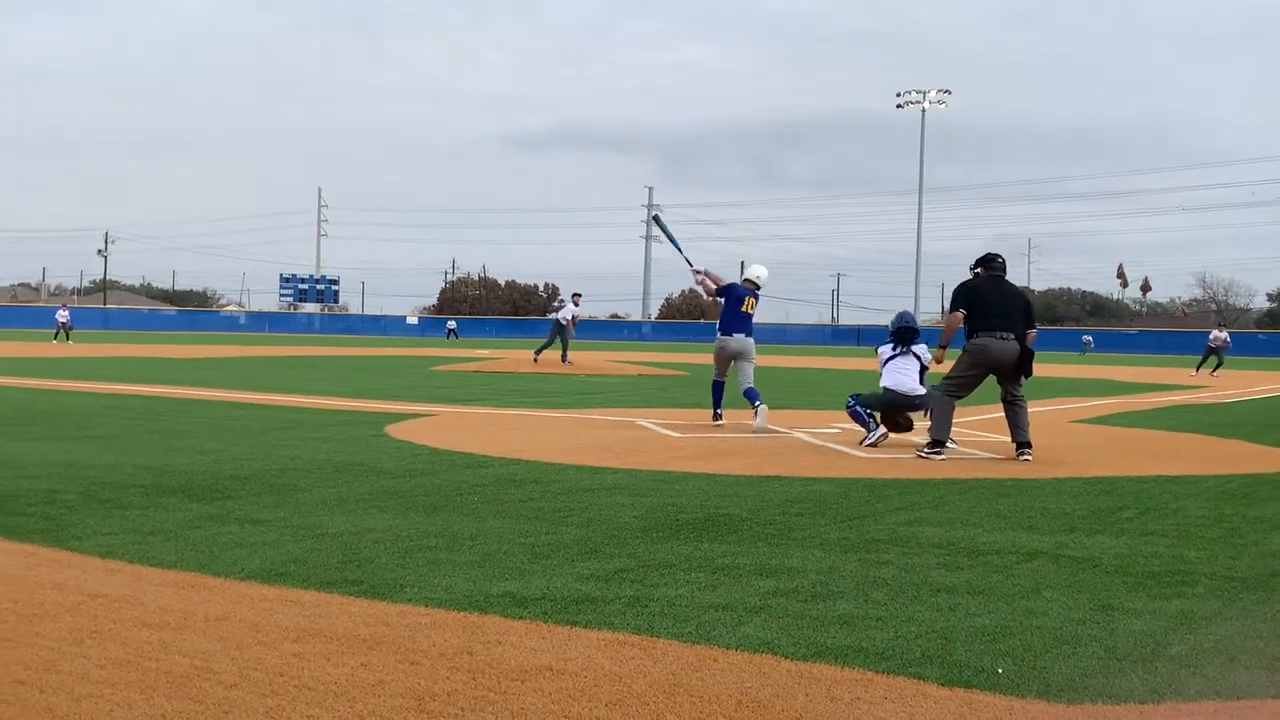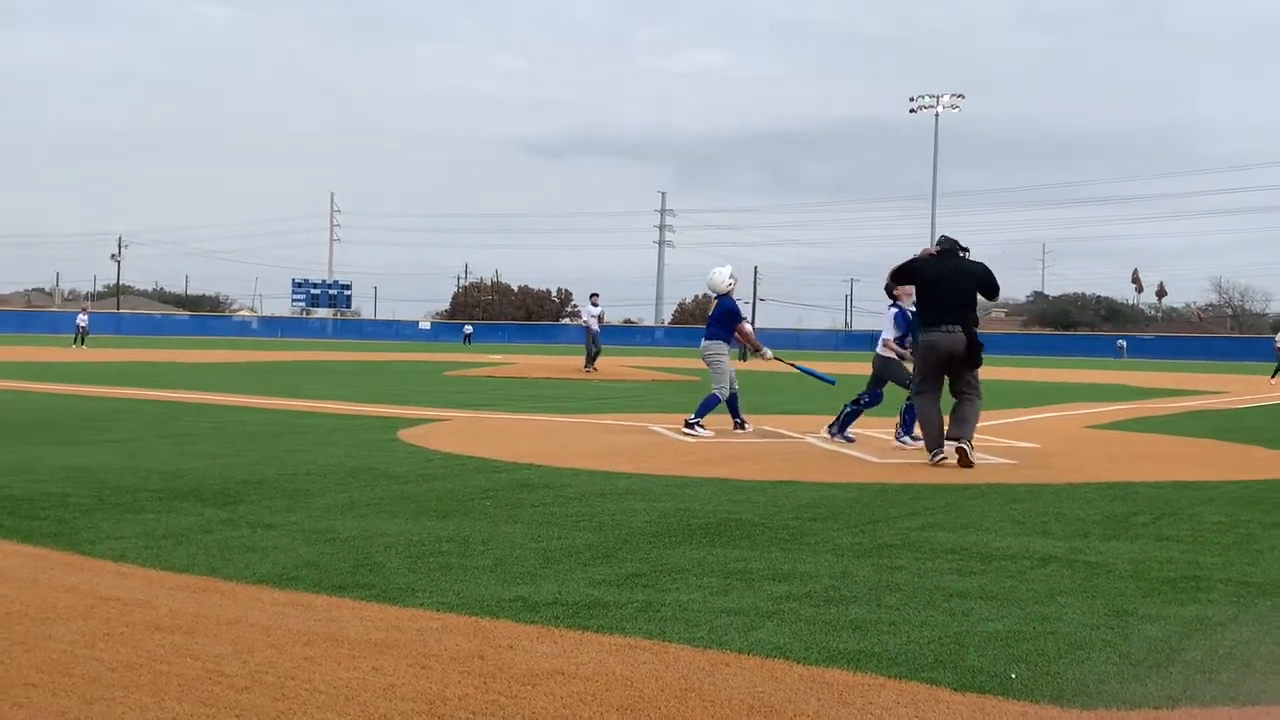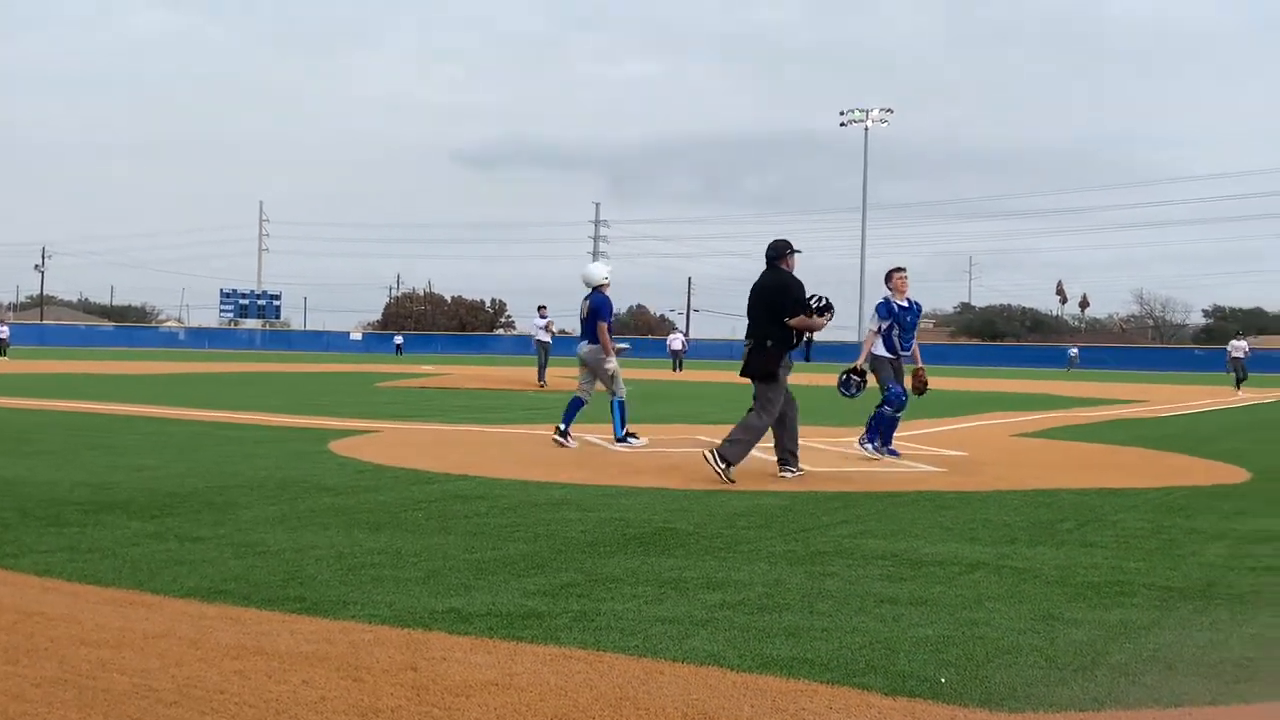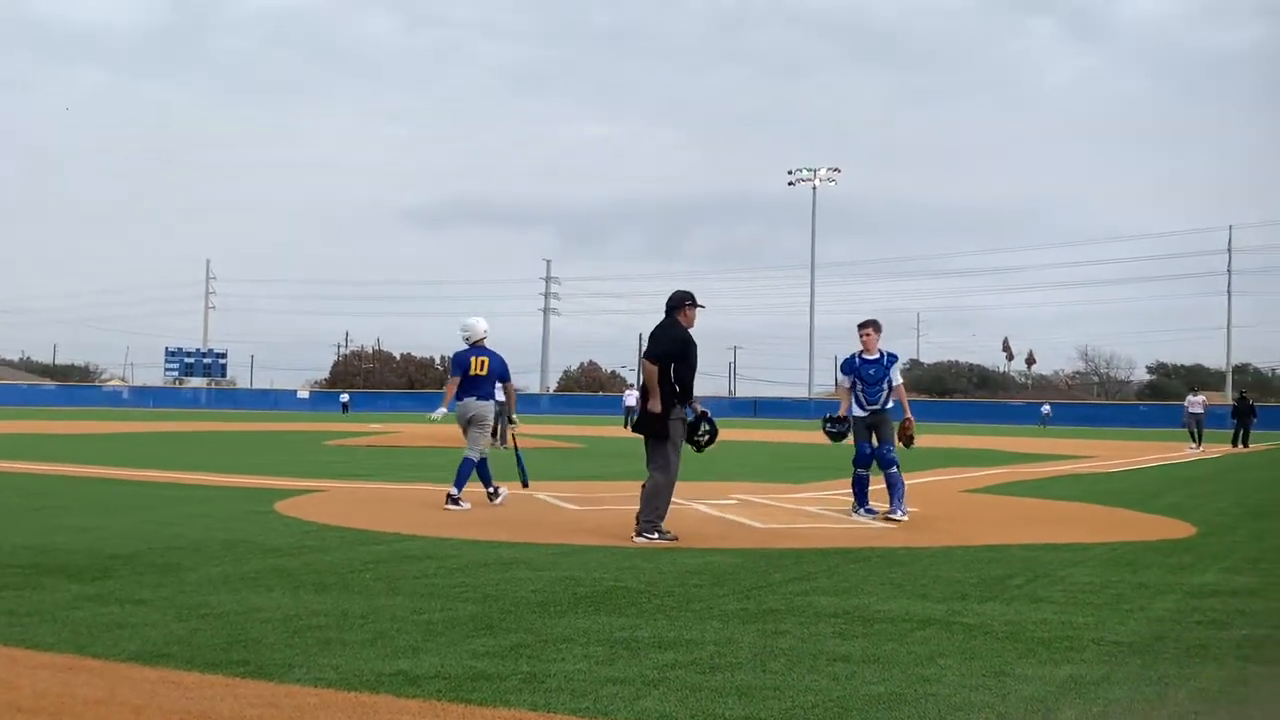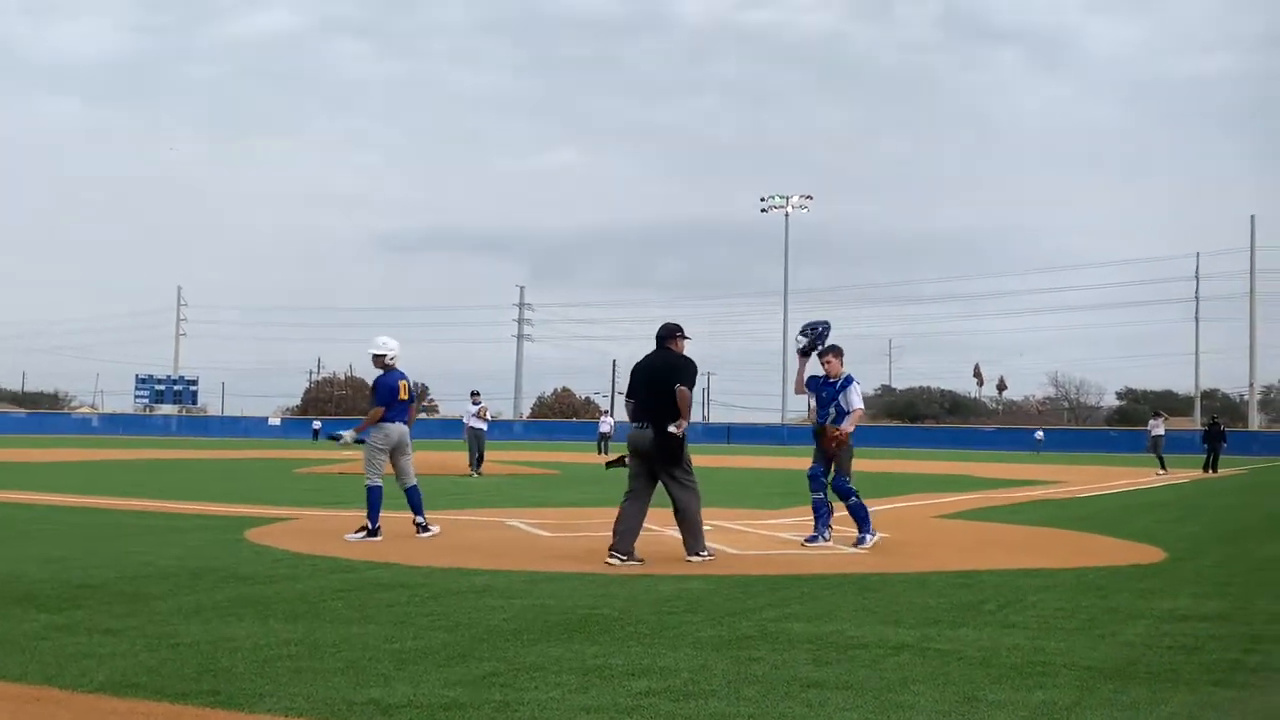
dt=0.7s
person 1, frame 1
left shoulder: (969, 287)
right shoulder: (1019, 294)
left elbow: (956, 317)
right elbow: (1030, 333)
left wrist: (942, 347)
right wrist: (1020, 354)
left hip: (981, 346)
right hip: (1013, 348)
left knee: (947, 391)
right knee: (1014, 397)
left ankle: (937, 445)
right ankle: (1023, 447)
person 1, frame 2
left shoulder: (922, 267)
right shoulder: (976, 268)
left elbow: (892, 277)
right elbow: (994, 295)
left hip: (930, 339)
right hip: (963, 339)
left knee: (925, 394)
right knee: (969, 395)
left ankle: (936, 448)
right ankle: (962, 439)
person 1, frame 3
left shoulder: (761, 283)
right shoulder: (790, 282)
right elbow: (795, 320)
left wrist: (807, 321)
right wrist: (817, 324)
left hip: (758, 353)
right hip: (773, 356)
left knee: (786, 408)
right knee: (764, 412)
left ankle: (789, 464)
right ankle: (722, 456)
person 1, frame 4
left shoulder: (670, 332)
right shoulder: (673, 332)
right elbow: (648, 362)
left wrist: (691, 402)
right wrist: (654, 399)
left hip: (664, 410)
right hip: (665, 411)
left knee: (661, 469)
right knee: (663, 470)
left ankle: (647, 523)
right ankle: (648, 529)
person 1, frame 5
left shoulder: (642, 364)
right shoulder: (683, 363)
left elbow: (630, 403)
right elbow: (683, 390)
right wrist: (685, 418)
left hip: (638, 434)
right hip: (666, 437)
left knee: (636, 494)
right knee: (686, 493)
left ankle: (620, 549)
right ankle: (696, 549)
person 2, frame 1
left shoulder: (734, 289)
right shoulder: (755, 297)
left elbow: (711, 292)
left wrist: (701, 280)
right wrist: (705, 272)
left hip: (725, 341)
right hip: (746, 343)
left knee: (719, 377)
right knee: (747, 384)
left ankle: (718, 414)
right ankle: (759, 405)
person 2, frame 2
left shoulder: (720, 300)
right shoulder: (730, 305)
right elbow: (743, 332)
left wrist: (751, 346)
right wrist: (762, 349)
left hip: (711, 346)
right hip: (716, 348)
left knee: (731, 384)
right knee: (721, 391)
left ankle: (739, 422)
right ankle: (692, 422)
person 2, frame 3
left shoulder: (587, 300)
right shoulder: (603, 300)
right elbow: (602, 331)
left wrist: (613, 346)
right wrist: (610, 357)
left hip: (583, 349)
right hip: (596, 350)
left knee: (583, 393)
right knee: (617, 392)
left ankle: (562, 430)
right ankle: (622, 435)
person 2, frame 4
left shoulder: (460, 356)
right shoulder: (497, 359)
left elbow: (453, 383)
right elbow: (509, 390)
left wrist: (443, 408)
right wrist: (511, 415)
left hip: (463, 406)
right hip: (484, 408)
left knee: (478, 450)
right knee: (473, 453)
left ankle: (492, 491)
right ankle: (453, 495)
person 2, frame 5
left shoulder: (384, 380)
right shoulder: (404, 378)
left elbow: (377, 412)
right elbow: (413, 409)
left wrist: (354, 432)
left hip: (383, 430)
right hip: (402, 431)
left knee: (373, 479)
right knee: (408, 479)
left ankle: (372, 528)
right ankle: (421, 524)
person 3, frame 1
left shoulder: (883, 348)
right shoulder: (922, 347)
left hip: (890, 396)
right hip: (916, 399)
left knee: (853, 402)
left ankle: (874, 429)
person 3, frame 2
left shoulder: (911, 311)
right shoulder: (895, 313)
right elbow: (886, 342)
right wrist: (904, 353)
left hip: (889, 360)
right hip: (887, 360)
left knee: (869, 397)
left ankle: (836, 429)
right ankle: (904, 432)
person 3, frame 3
left shoulder: (915, 308)
right shoulder: (885, 307)
left elbow: (913, 337)
right elbow: (872, 333)
left wrist: (919, 363)
right wrist: (862, 359)
left hip: (897, 360)
right hip: (881, 358)
left knee: (900, 400)
right knee: (893, 396)
left ankle: (883, 443)
right ankle: (868, 438)
person 3, frame 4
left shoulder: (890, 360)
right shoulder: (852, 363)
left elbow: (897, 387)
right elbow: (846, 390)
left wrist: (907, 413)
right wrist: (842, 412)
left hip: (883, 415)
right hip: (860, 417)
left knee: (887, 457)
right knee: (863, 458)
left ankle: (897, 506)
right ankle: (860, 504)
person 3, frame 5
left shoulder: (849, 384)
right shoulder: (820, 382)
left elbow: (858, 411)
right elbow: (798, 389)
left wrist: (845, 427)
right wrist: (802, 363)
left hip: (841, 441)
right hip: (821, 440)
left knee: (841, 485)
right knee: (816, 482)
left ankle: (867, 530)
right ankle: (822, 531)
